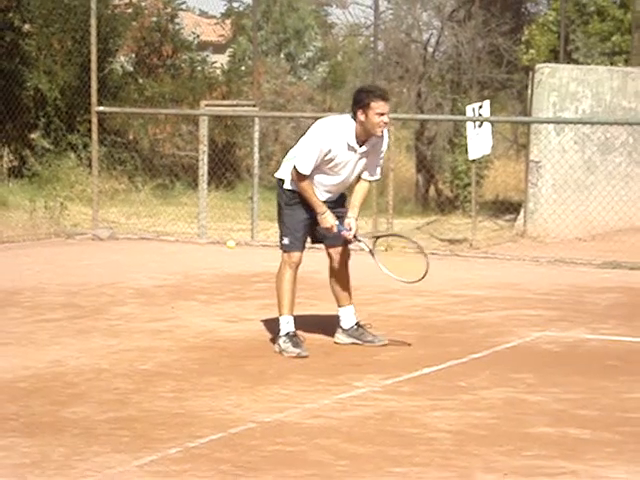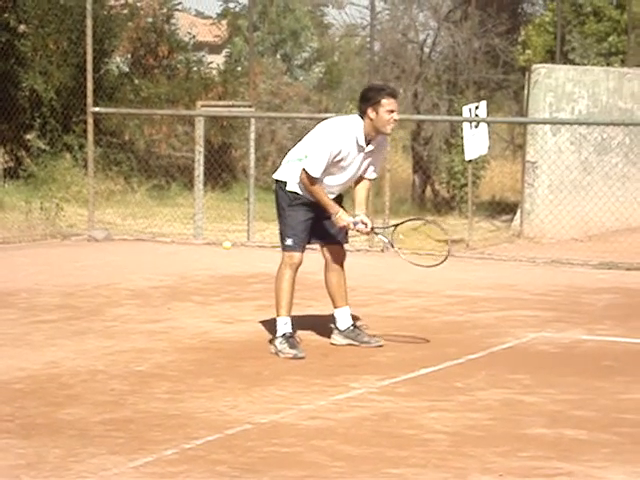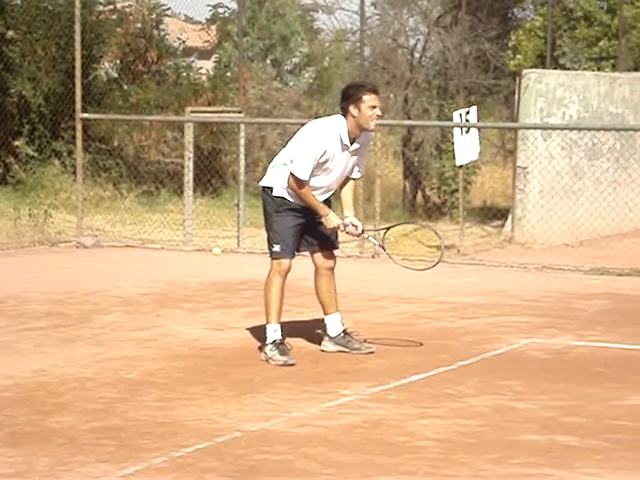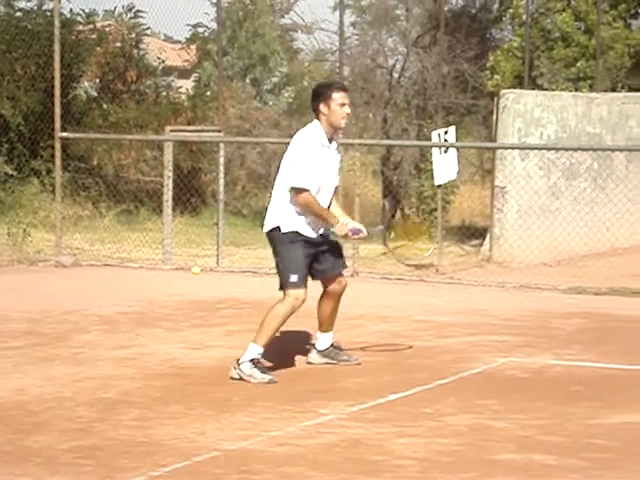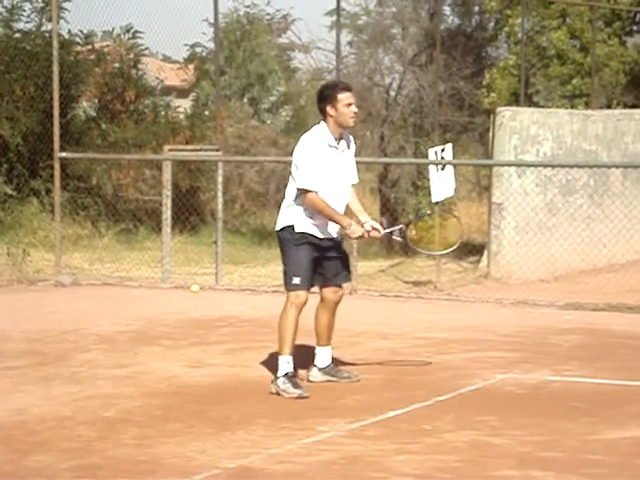
dt=1s
person 1, frame 1
left shoulder: (381, 139)
right shoulder: (327, 132)
left elbow: (365, 178)
right elbow: (299, 176)
left wrist: (352, 216)
right wrist: (321, 212)
left hip: (332, 194)
right hip: (296, 189)
left knee: (340, 255)
right knee: (292, 257)
left ankle: (348, 326)
right ankle: (286, 333)
person 1, frame 2
left shoulder: (381, 140)
right shoulder: (336, 133)
left elbow: (364, 176)
right elbow: (307, 178)
left wrist: (360, 212)
right wrist: (336, 212)
left hip: (328, 193)
right hip: (295, 188)
left knee: (336, 256)
right knee: (292, 257)
left ankle: (344, 327)
right ankle: (283, 334)
person 1, frame 3
left shoulder: (364, 137)
right shoulder: (320, 134)
left elbow: (349, 177)
right elbow: (296, 183)
left wrist: (348, 214)
right wrist: (326, 214)
left hip: (317, 198)
right hip: (282, 194)
left knee: (326, 262)
right knee: (281, 264)
left ankle: (334, 333)
right ankle: (272, 341)
person 1, frame 4
left shoulder: (332, 142)
right shoulder: (306, 142)
right elbow: (300, 195)
left wrist: (345, 221)
right wrist: (334, 223)
left hip: (314, 230)
right hip: (287, 228)
left knee: (337, 285)
right knee: (295, 296)
left ankle: (323, 348)
right ankle: (247, 361)
person 1, frame 5
left shoulder: (347, 142)
right shoulder: (311, 144)
left elbow: (348, 189)
right elbow: (309, 196)
left wrist: (365, 219)
right wrist: (346, 223)
left hip: (327, 233)
right hip: (297, 229)
left knee: (332, 295)
right knee: (297, 298)
left ankle: (322, 364)
right ankle: (284, 373)
